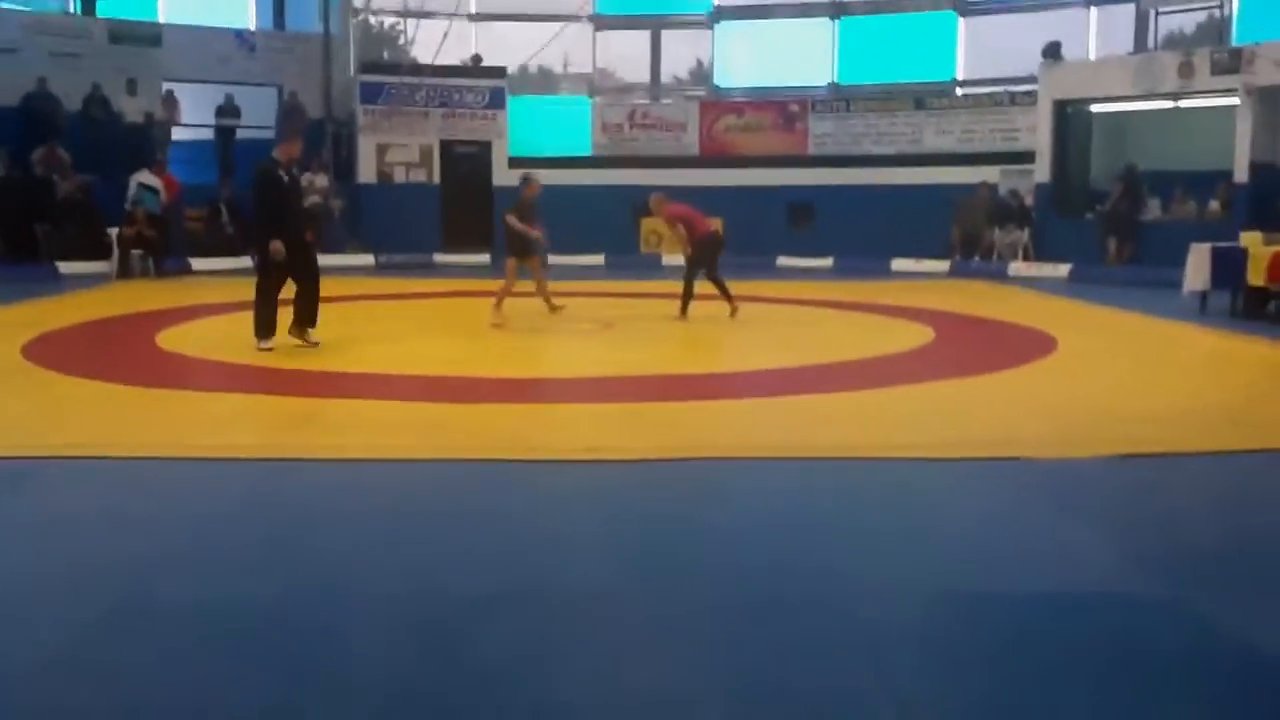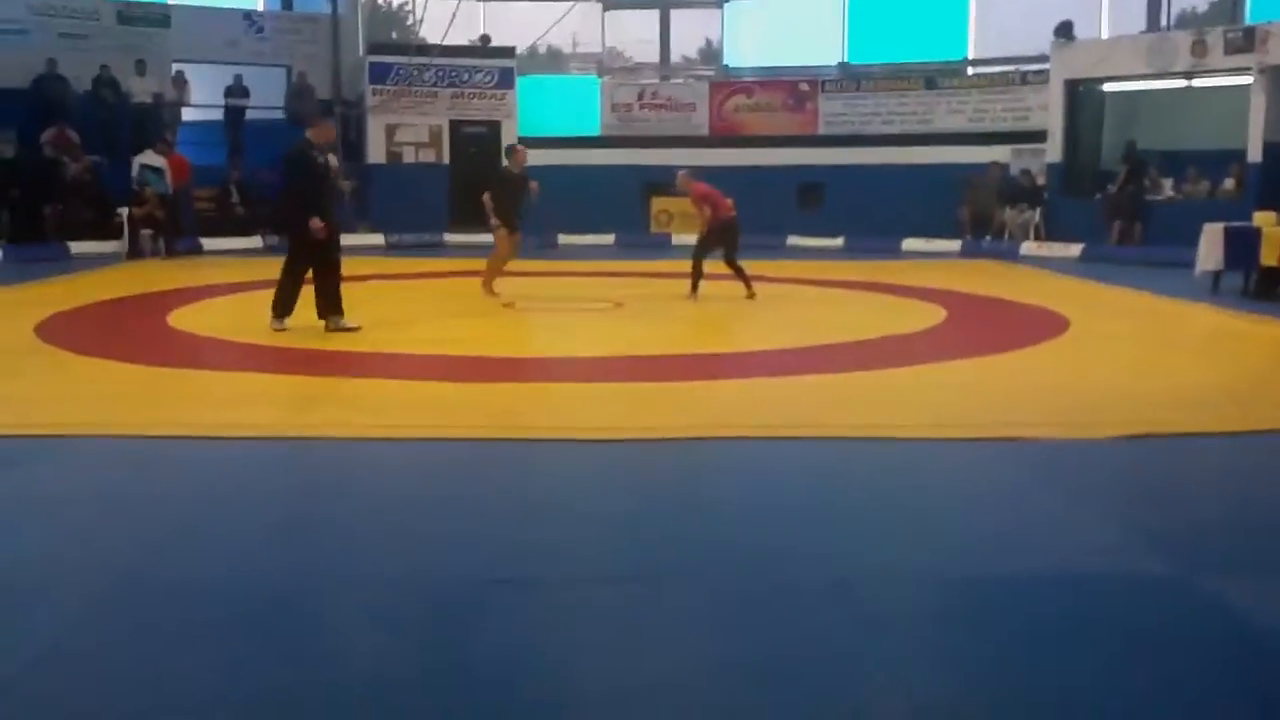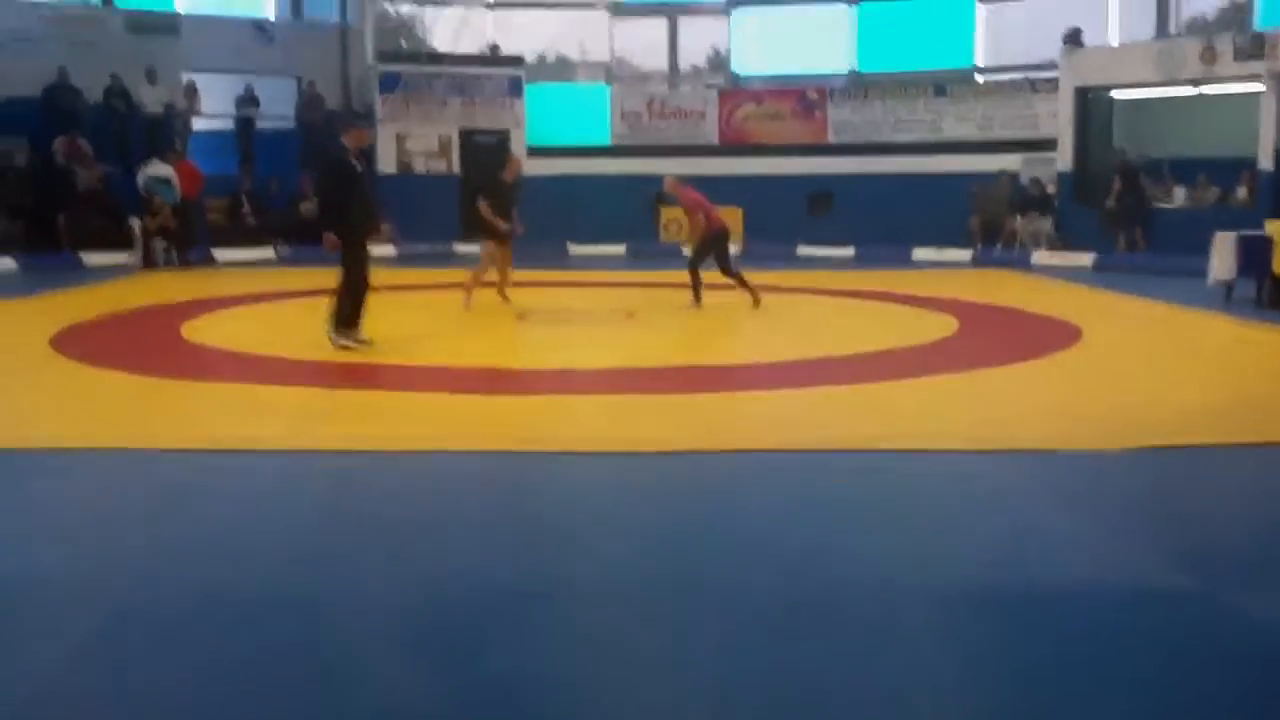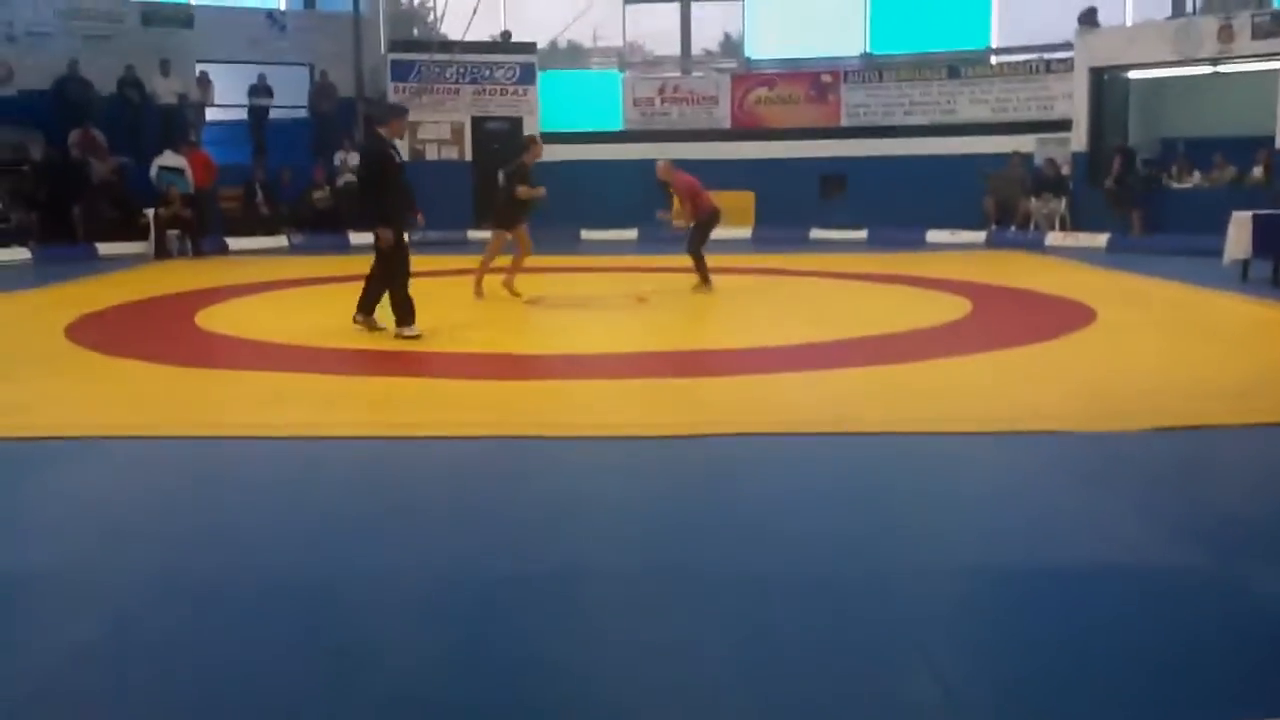
dt=0.3s
person 1, frame 1
left shoulder: (291, 170)
right shoulder: (266, 172)
right elbow: (260, 211)
left wrist: (303, 232)
right wrist: (272, 239)
left hip: (295, 238)
right hip: (274, 242)
left knee: (310, 280)
right knee: (268, 288)
left ankle: (301, 327)
right ankle: (264, 335)
person 1, frame 2
left shoulder: (320, 152)
right shoulder: (299, 154)
right elbow: (293, 192)
right wrist: (311, 217)
left hip: (324, 222)
right hip: (306, 224)
left knee: (330, 269)
right knee: (296, 267)
left ankle: (333, 317)
right ankle: (279, 315)
person 1, frame 3
left shoulder: (357, 158)
right shoulder: (336, 160)
right elbow: (326, 197)
left wrist: (377, 222)
right wrist: (329, 230)
left hip: (358, 230)
right hip: (345, 232)
left knee: (358, 280)
right knee: (354, 278)
left ankle: (348, 328)
right ankle: (341, 329)
person 1, frame 4
left shoulder: (387, 147)
right shoulder: (375, 150)
right elbow: (371, 192)
left wrist: (413, 211)
right wrist: (383, 225)
left hip: (394, 219)
right hip: (386, 222)
left knee: (384, 267)
right knee: (396, 269)
left ankle: (364, 313)
right ankle: (404, 323)
